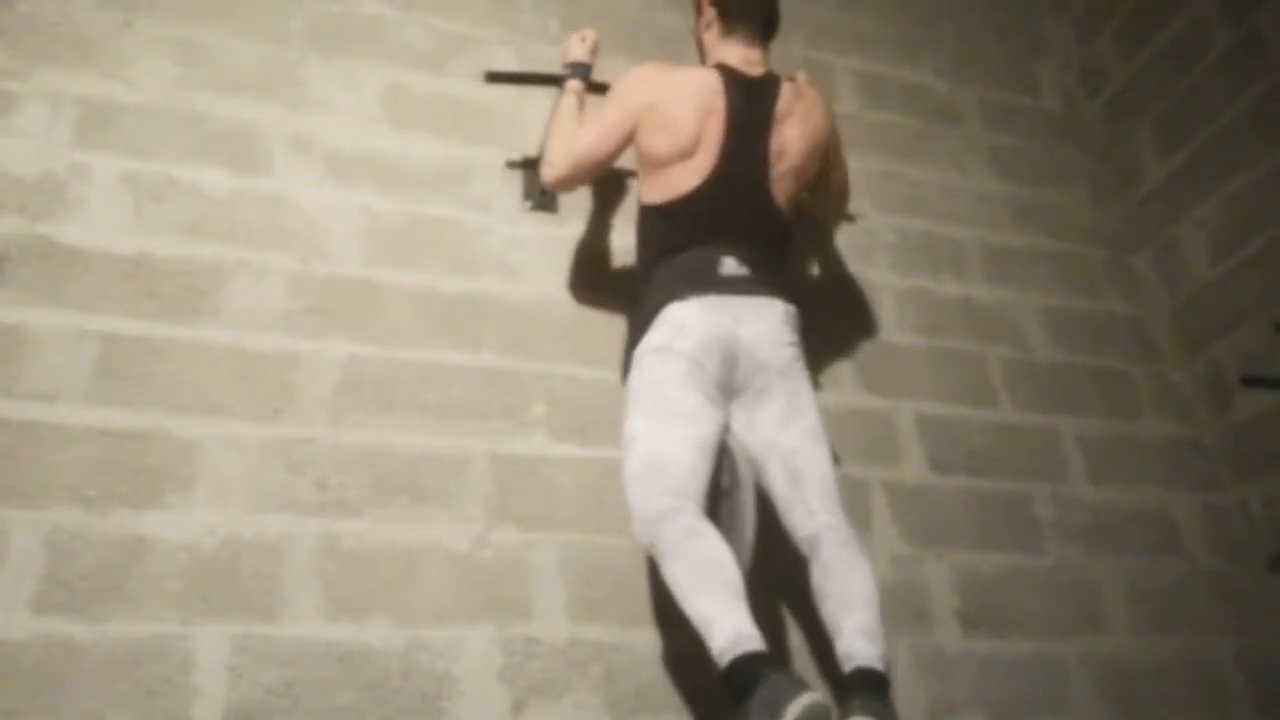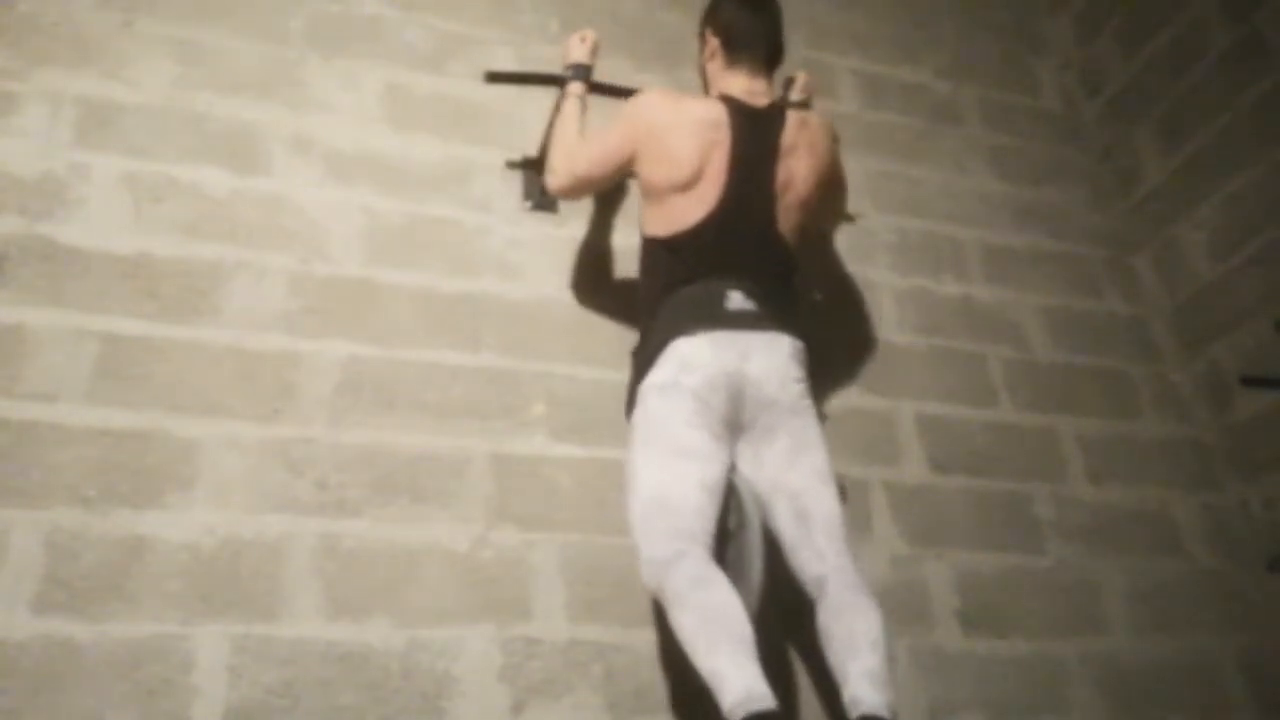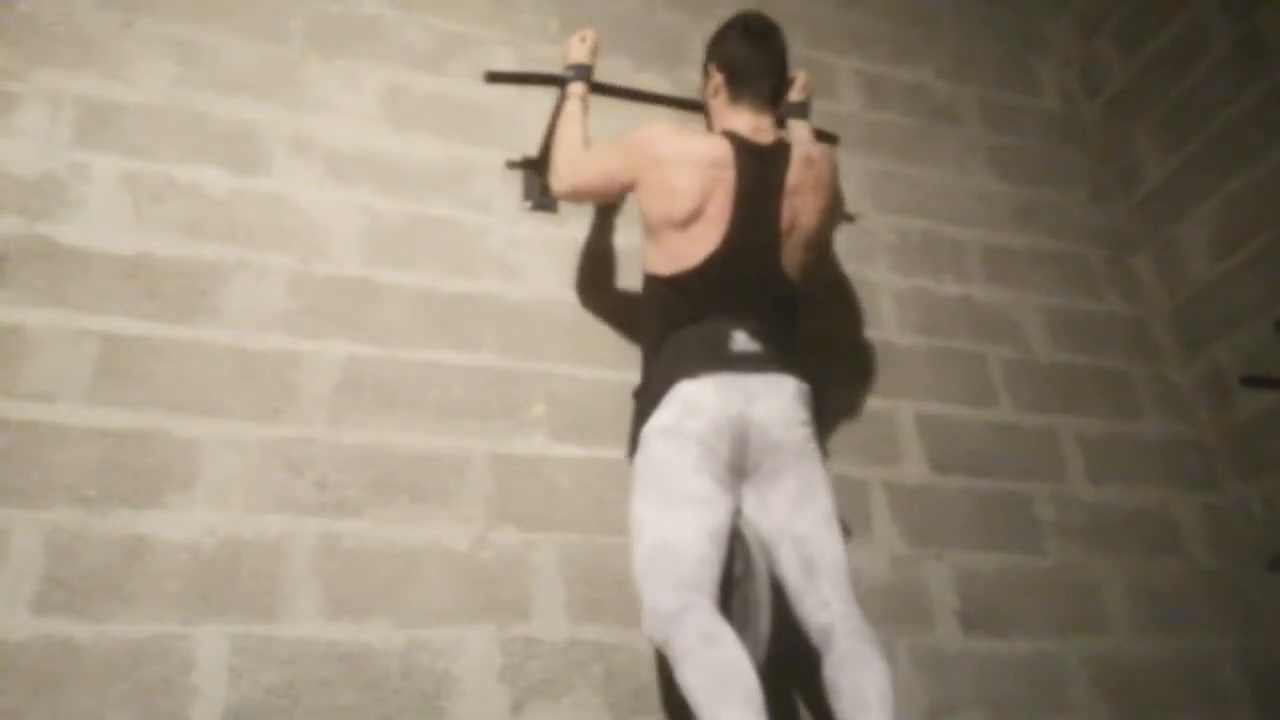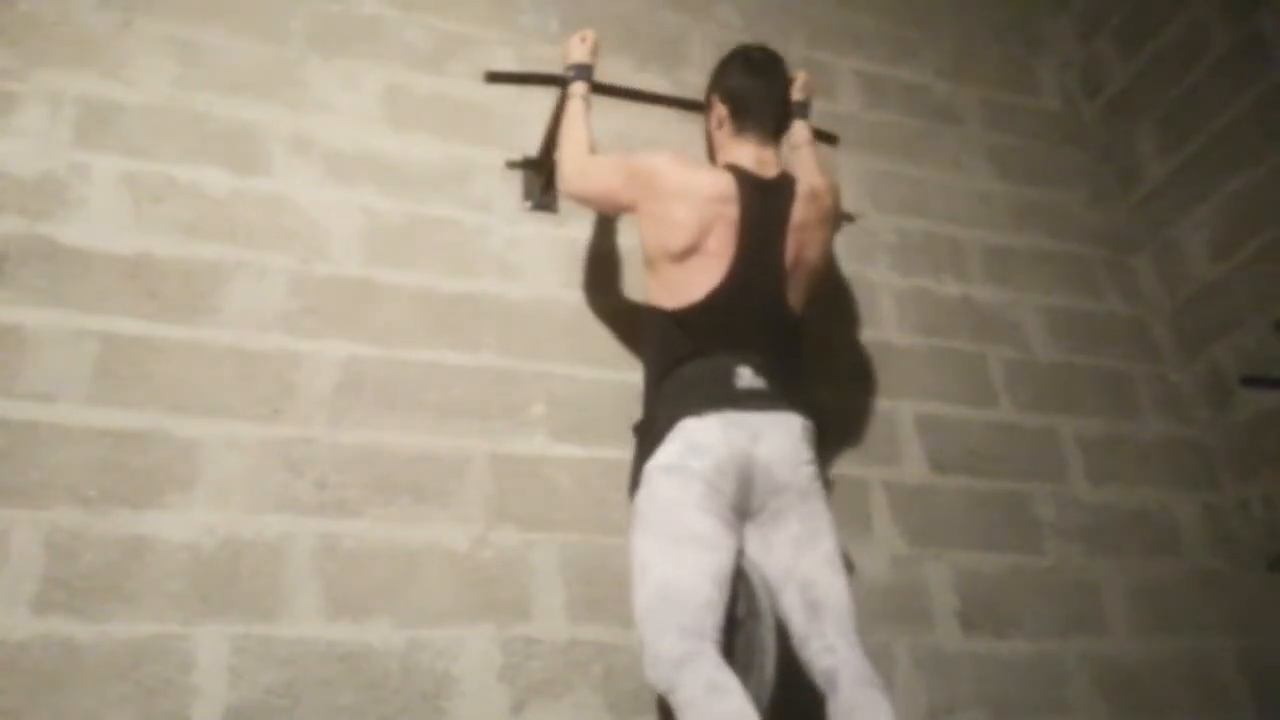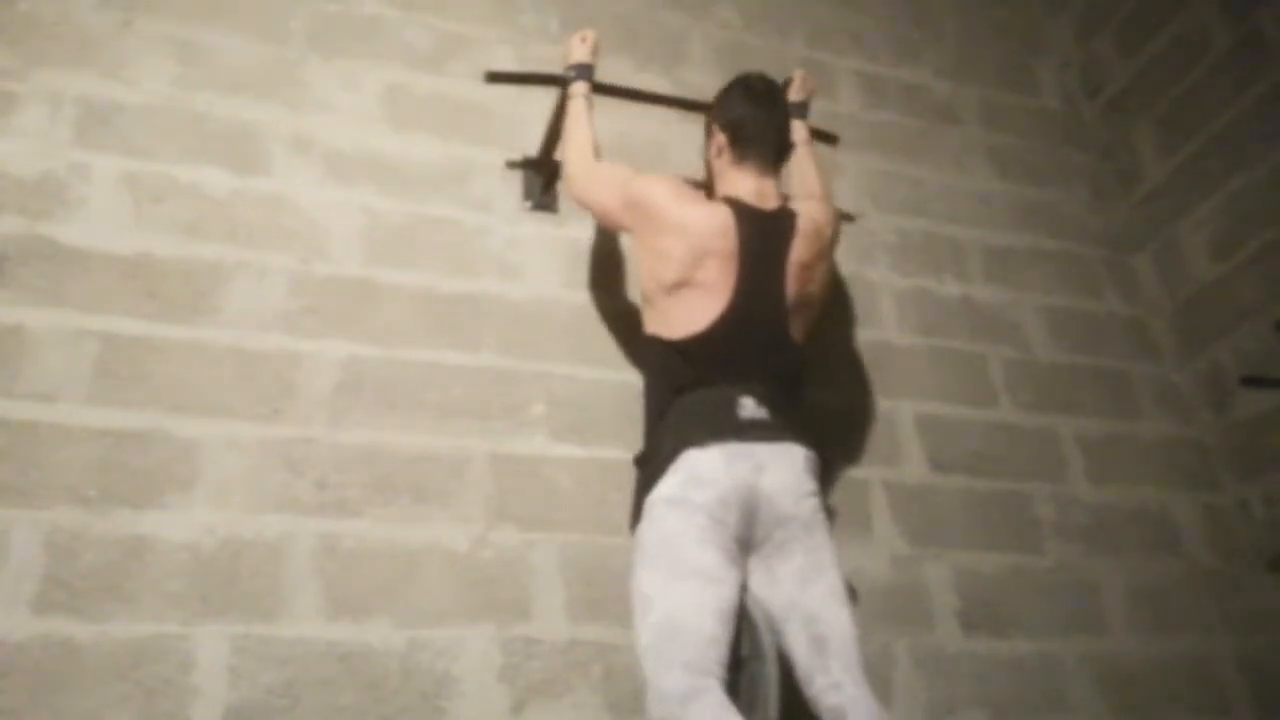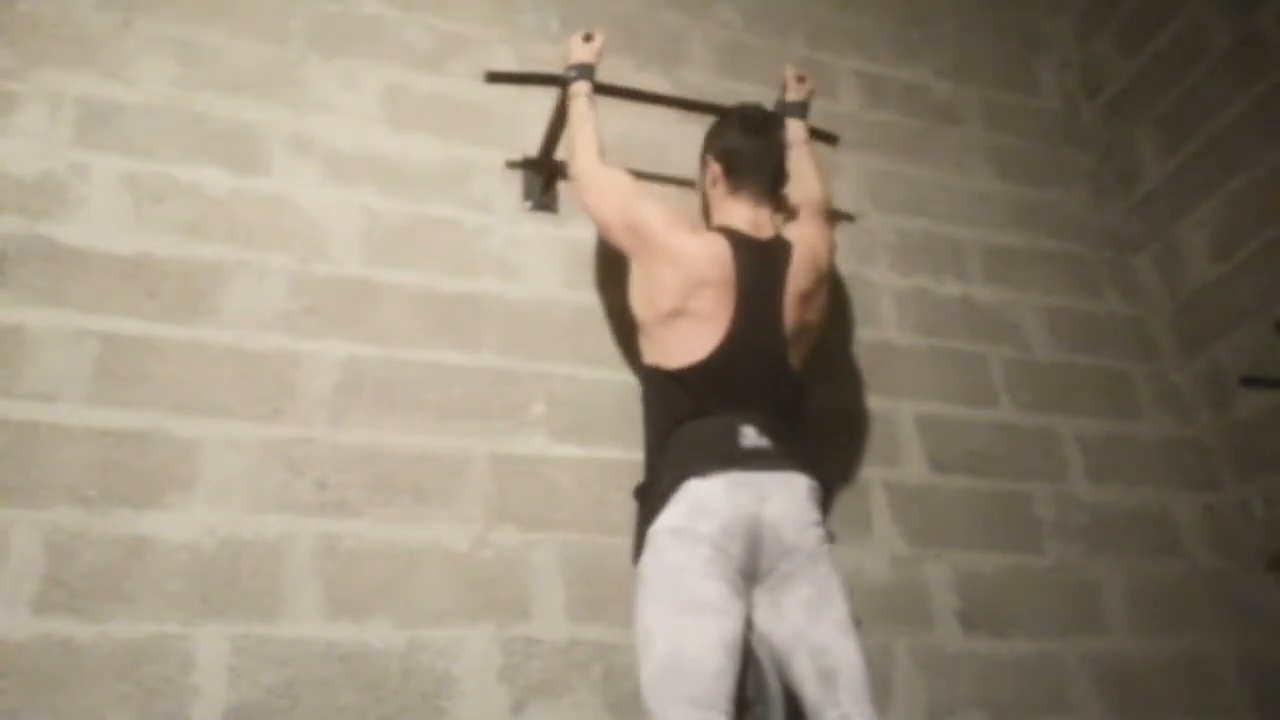
dt=0.2s
person 1, frame 1
left shoulder: (656, 88)
right shoulder: (809, 110)
left elbow: (557, 169)
right elbow: (832, 204)
left wrist: (574, 76)
left hip: (683, 323)
right hip: (768, 322)
left knee: (668, 506)
right knee: (822, 518)
person 1, frame 2
left shoulder: (660, 115)
right shoulder: (813, 138)
left elbow: (562, 177)
left wrist: (576, 79)
left hip: (688, 357)
right hip: (775, 356)
left knee: (675, 548)
right knee: (827, 557)
person 1, frame 3
left shoulder: (665, 149)
right shoulder: (816, 171)
left elbow: (566, 178)
left wrist: (577, 80)
right wrist: (799, 117)
left hip: (691, 400)
right hip: (780, 399)
left knee: (679, 601)
right knee: (834, 609)
person 1, frame 4
left shoulder: (670, 183)
right shoulder: (817, 203)
left elbow: (573, 174)
left wrist: (578, 81)
right wrist: (800, 120)
left hip: (693, 438)
right hip: (784, 436)
left knee: (682, 646)
right knee: (838, 652)
person 1, frame 5
left shoulder: (670, 215)
right shoulder: (815, 232)
left elbow: (579, 174)
left wrist: (579, 79)
right wrist: (798, 118)
left hip: (694, 470)
right hip: (787, 468)
person 1, frame 6
left shoulder: (668, 248)
right shoulder: (811, 256)
left elbow: (588, 172)
right elbow: (812, 200)
left wrist: (580, 78)
right wrist: (795, 119)
left hip: (696, 501)
right hip: (789, 495)
